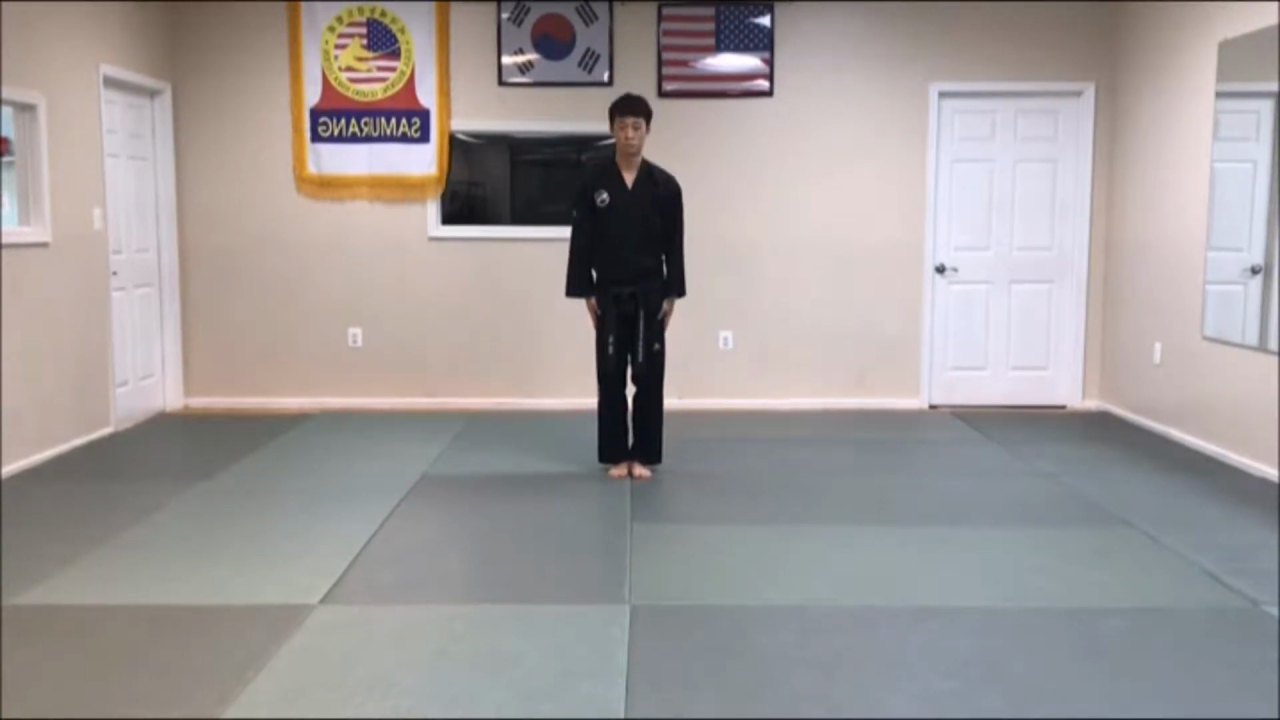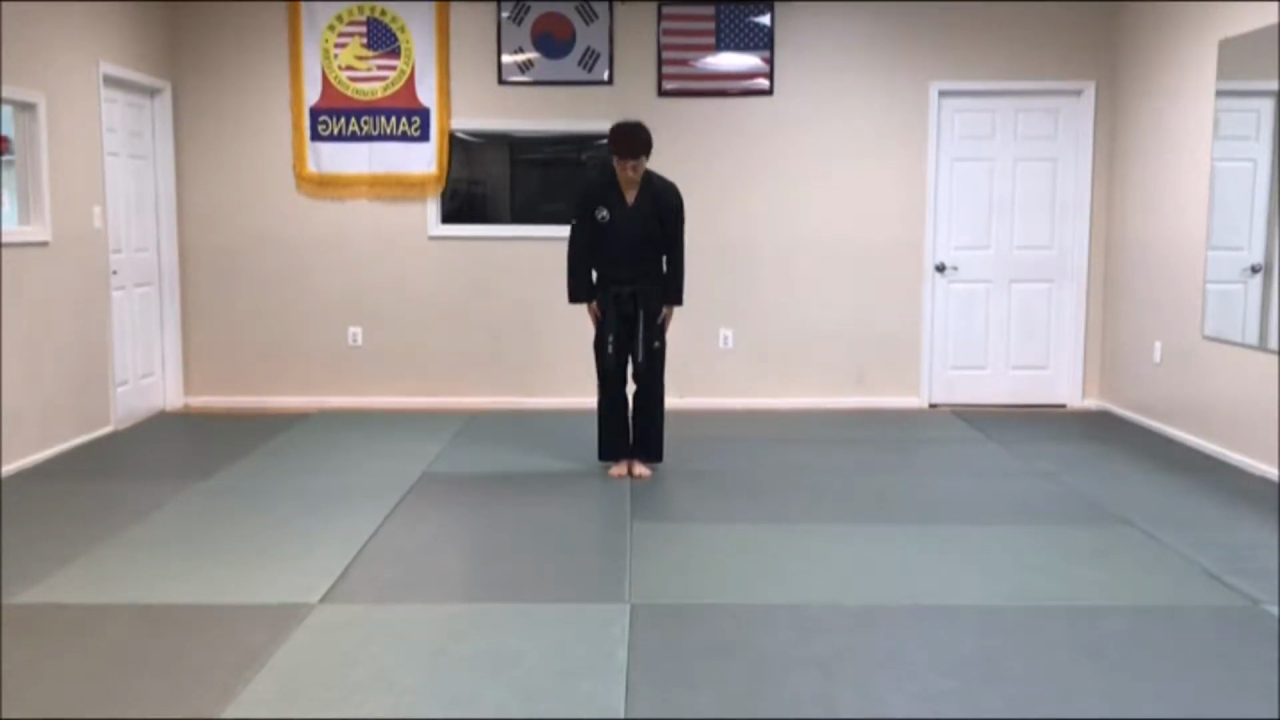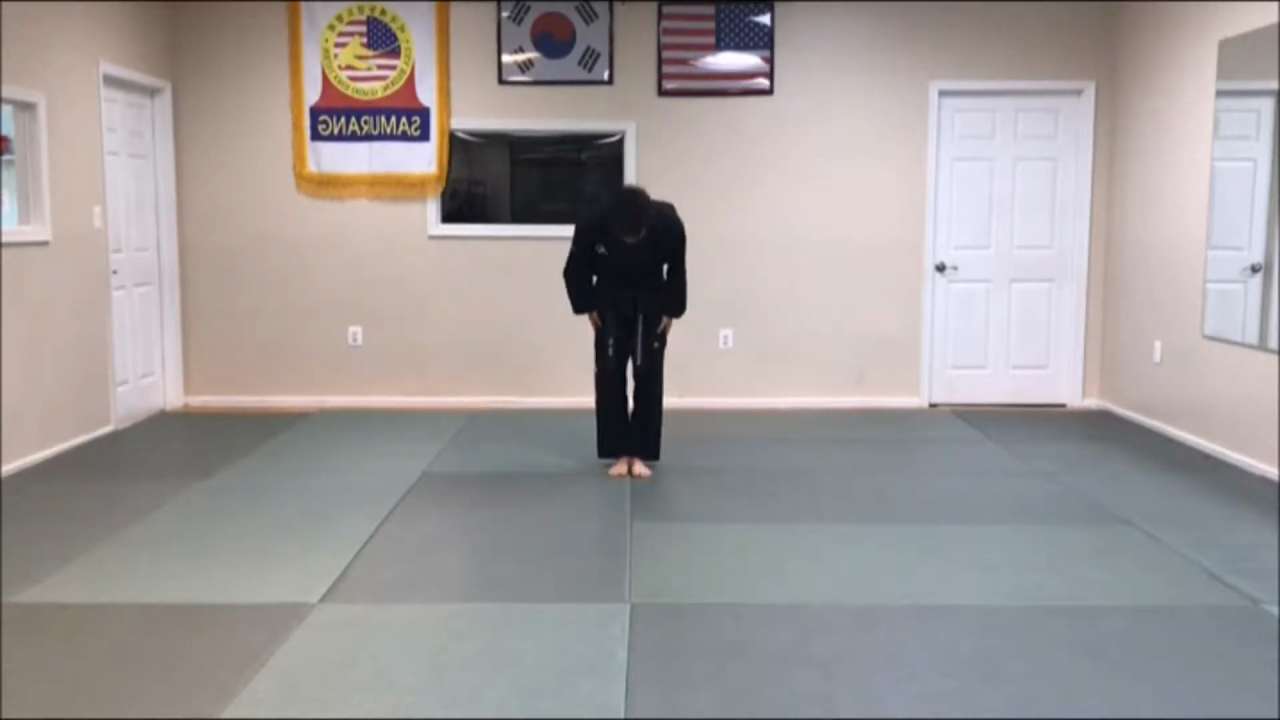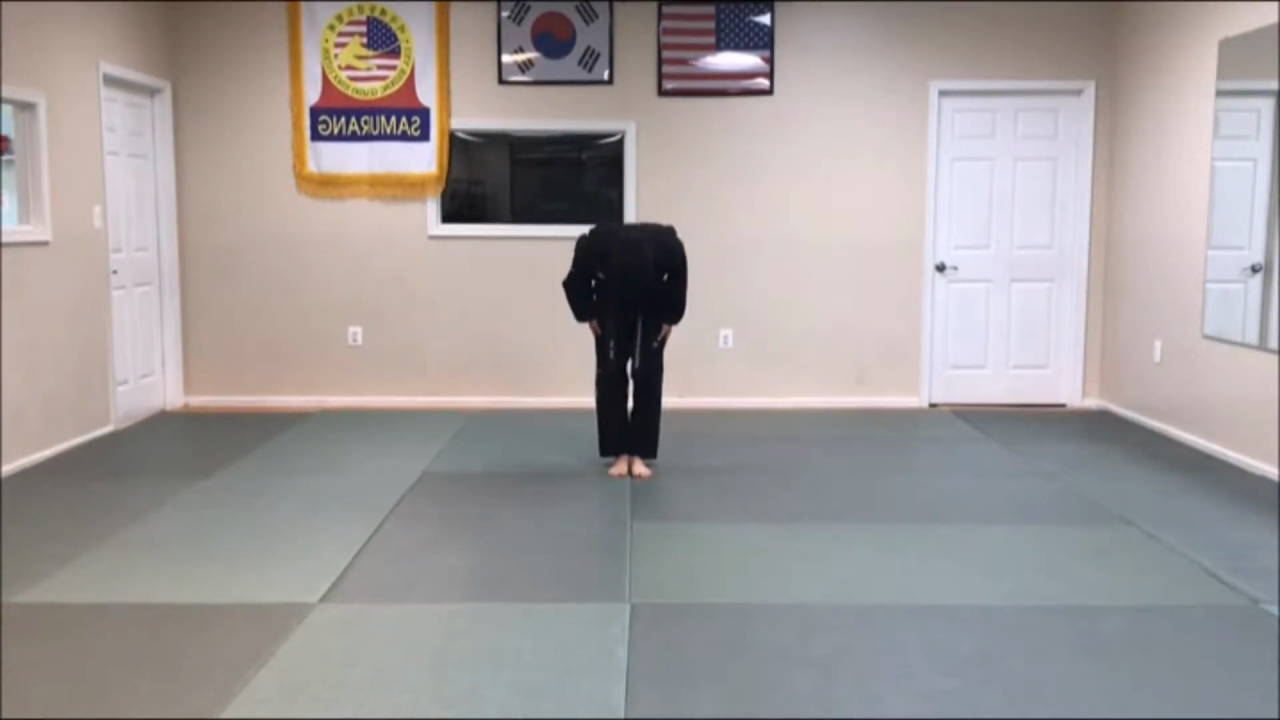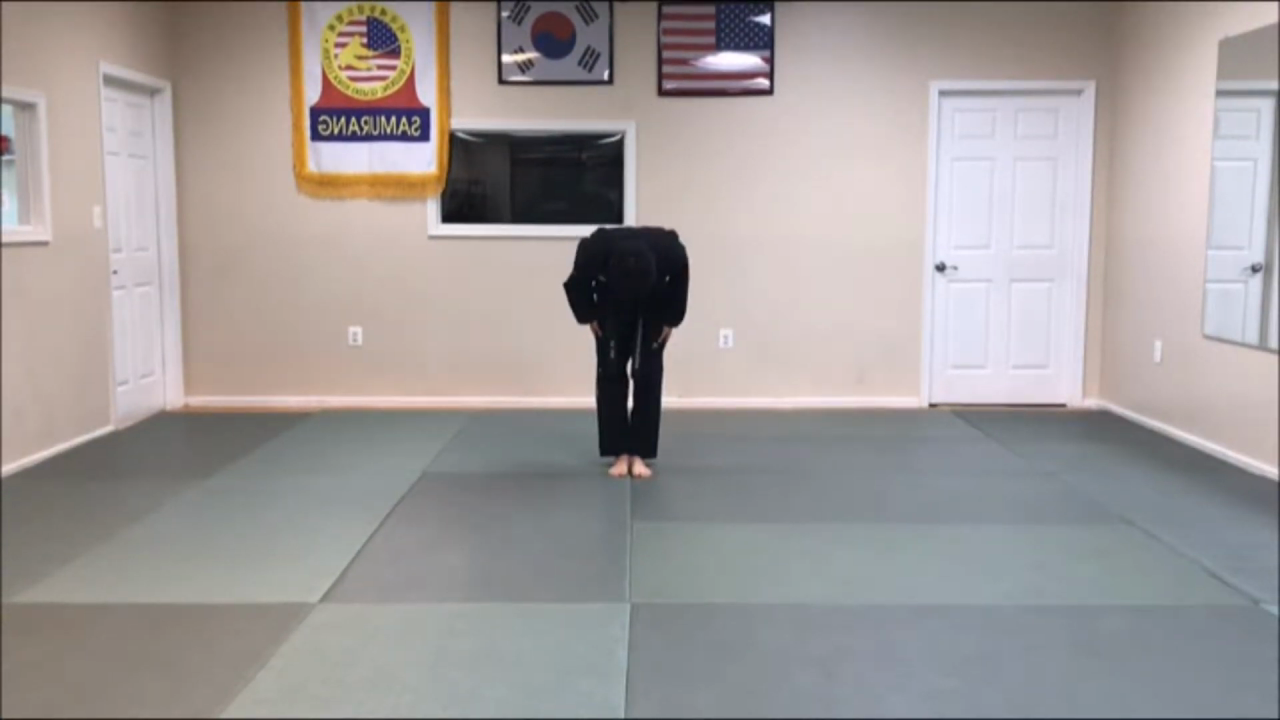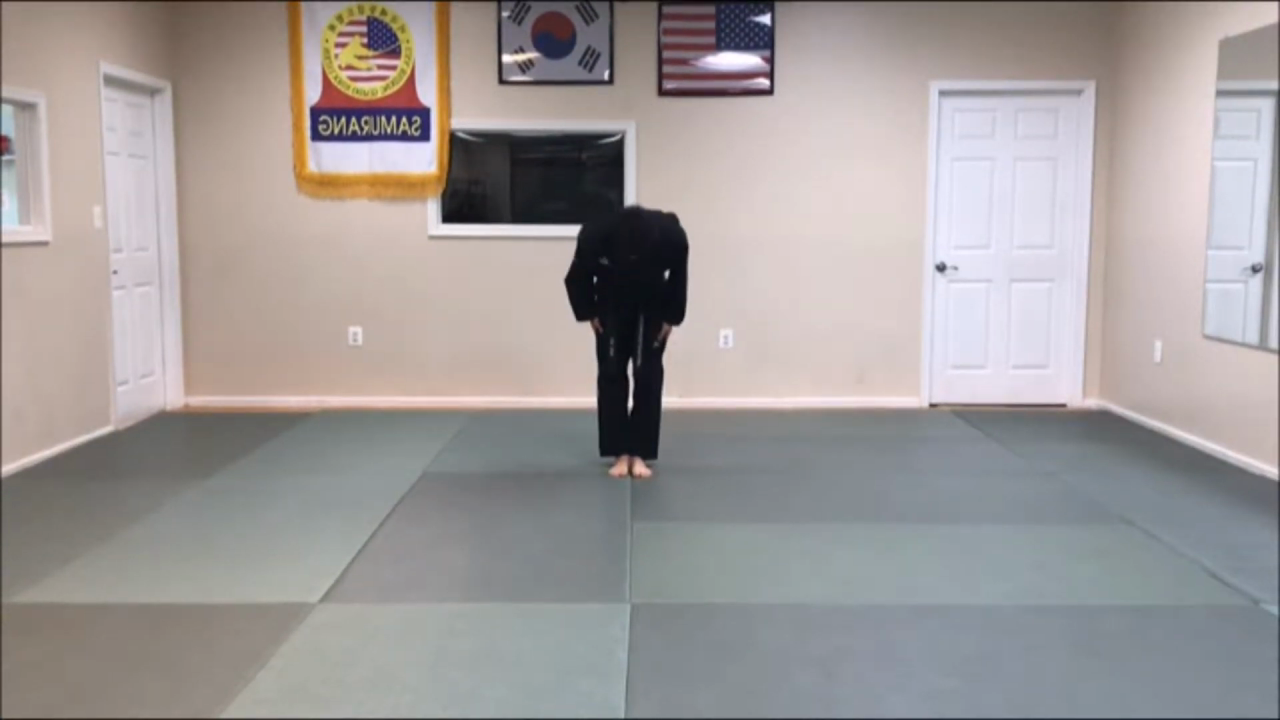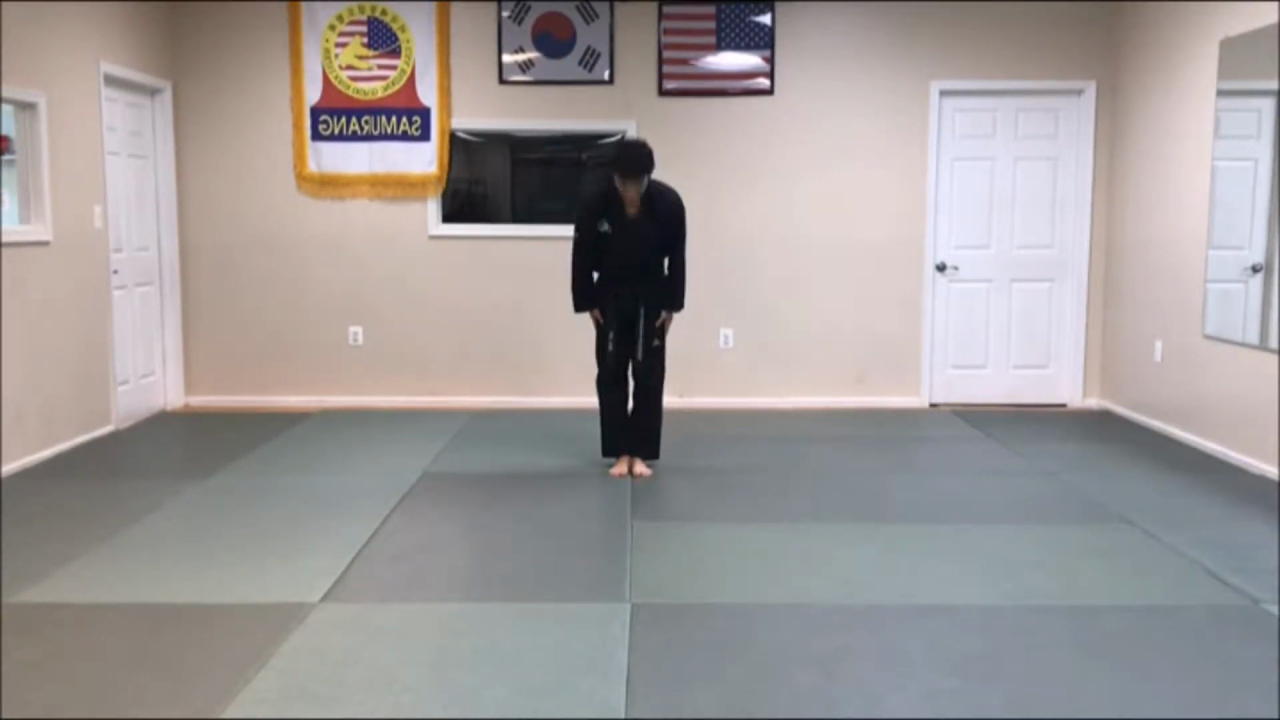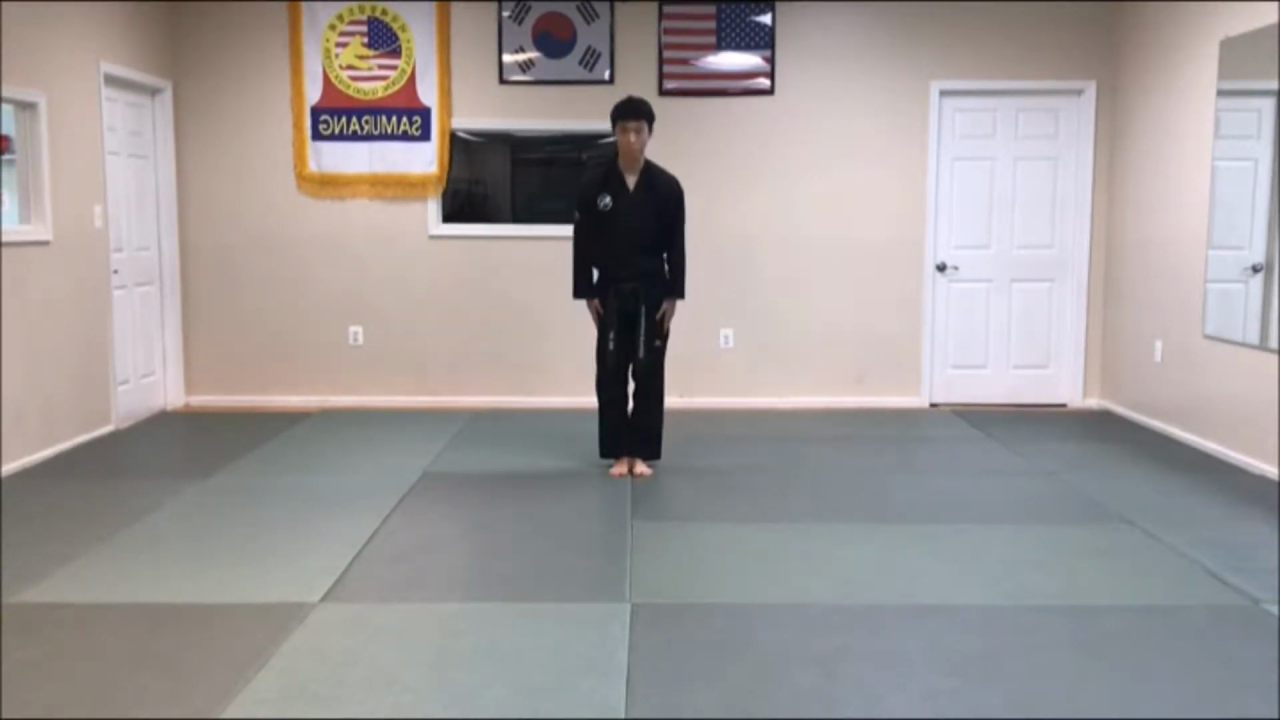
dt=0.3s
person 1, frame 1
left shoulder: (664, 185)
right shoulder: (593, 182)
left elbow: (674, 244)
right elbow: (581, 241)
left wrist: (672, 293)
right wrist: (586, 292)
left hip: (649, 294)
right hip: (609, 295)
left knee: (648, 376)
right knee: (610, 376)
left ankle: (643, 456)
right ankle: (617, 456)
person 1, frame 2
left shoulder: (666, 194)
right shoulder: (593, 192)
left elbow: (675, 252)
right elbow: (580, 248)
left wrist: (671, 300)
right wrist: (587, 296)
left hip: (650, 296)
right hip: (609, 296)
left knee: (648, 374)
right knee: (610, 374)
left ankle: (643, 454)
right ankle: (618, 454)
person 1, frame 3
left shoulder: (669, 224)
right shoulder: (592, 226)
left elbow: (677, 270)
right elbow: (576, 271)
left wrist: (671, 310)
right wrist: (588, 307)
left hip: (651, 305)
right hip: (610, 304)
left knee: (648, 373)
right knee: (610, 372)
left ankle: (641, 453)
right ankle: (619, 452)
person 1, frame 4
left shoulder: (669, 247)
right shoulder: (592, 248)
left elbow: (677, 283)
right elbow: (575, 284)
left wrist: (670, 318)
right wrist: (588, 315)
left hip: (652, 310)
right hip: (610, 309)
left knee: (647, 373)
right knee: (610, 372)
left ankle: (640, 452)
right ankle: (619, 451)
person 1, frame 5
left shoulder: (671, 252)
right shoulder: (593, 252)
left elbow: (679, 285)
right elbow: (576, 285)
left wrist: (670, 320)
right wrist: (589, 316)
left hip: (653, 311)
right hip: (610, 309)
left knee: (646, 374)
right knee: (611, 373)
left ankle: (639, 452)
right ankle: (620, 451)
person 1, frame 6
left shoulder: (671, 235)
right shoulder: (595, 235)
left elbow: (679, 278)
right elbow: (577, 279)
left wrist: (671, 317)
right wrist: (589, 314)
left hip: (652, 309)
right hip: (611, 307)
left knee: (647, 374)
right knee: (611, 374)
left ankle: (640, 453)
right ankle: (620, 452)
person 1, frame 7
left shoulder: (669, 202)
right shoulder: (595, 205)
left elbow: (677, 258)
right elbow: (582, 259)
left wrist: (671, 305)
right wrist: (588, 303)
left hip: (651, 298)
right hip: (610, 299)
left knee: (648, 374)
right knee: (611, 373)
left ankle: (641, 452)
right ankle: (620, 452)
person 1, frame 8
left shoulder: (667, 186)
right shoulder: (595, 184)
left elbow: (676, 244)
right elbow: (583, 243)
left wrist: (673, 294)
right wrist: (587, 292)
left hip: (652, 295)
right hip: (610, 295)
left knee: (649, 374)
right knee: (610, 374)
left ankle: (641, 453)
right ankle: (619, 452)
